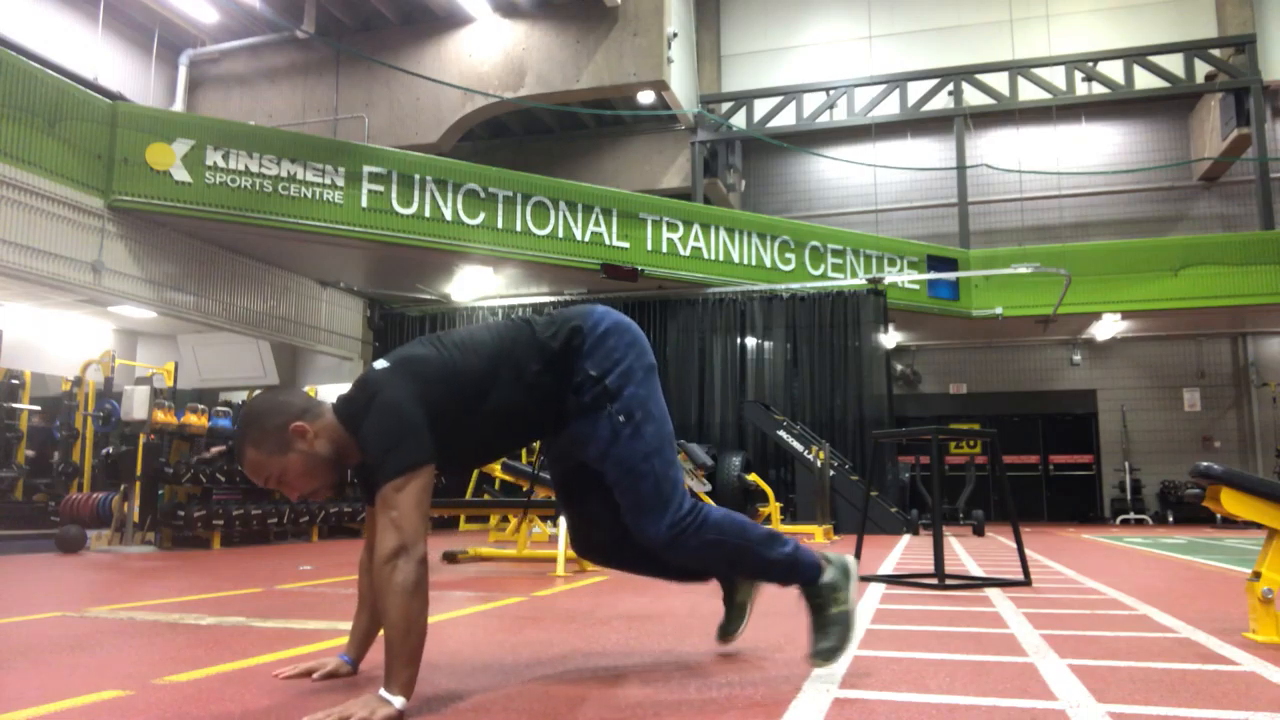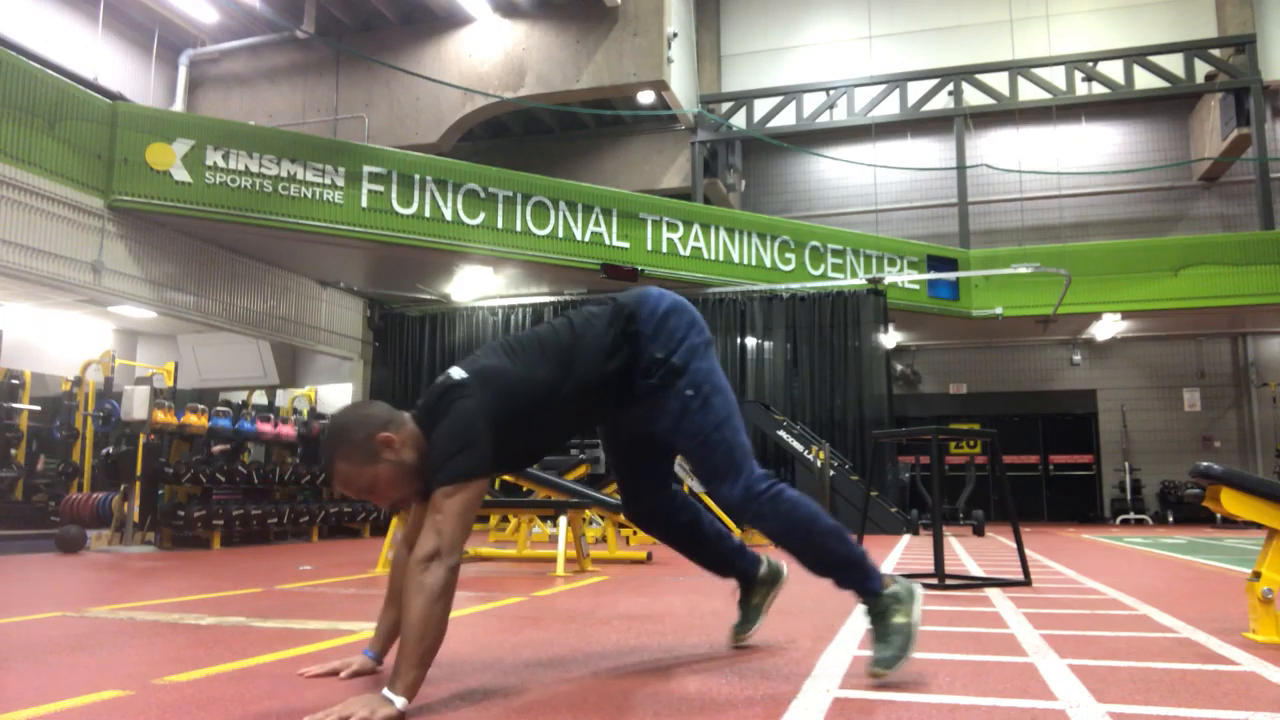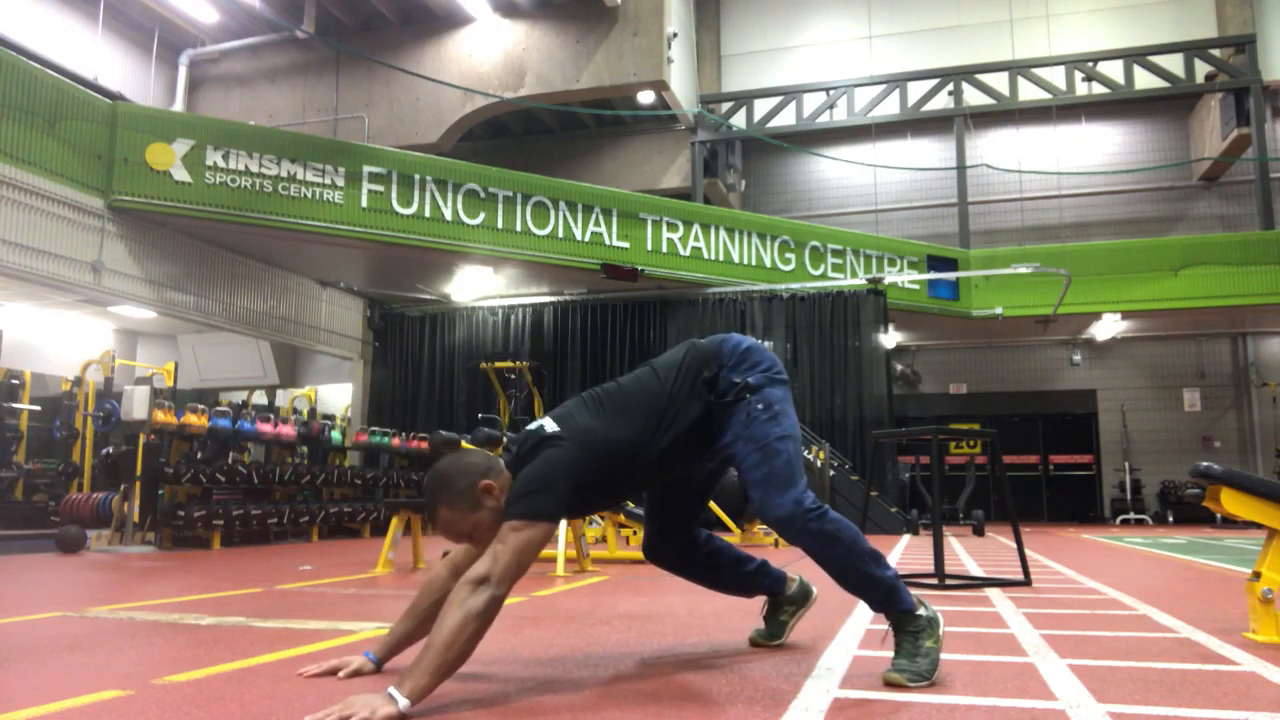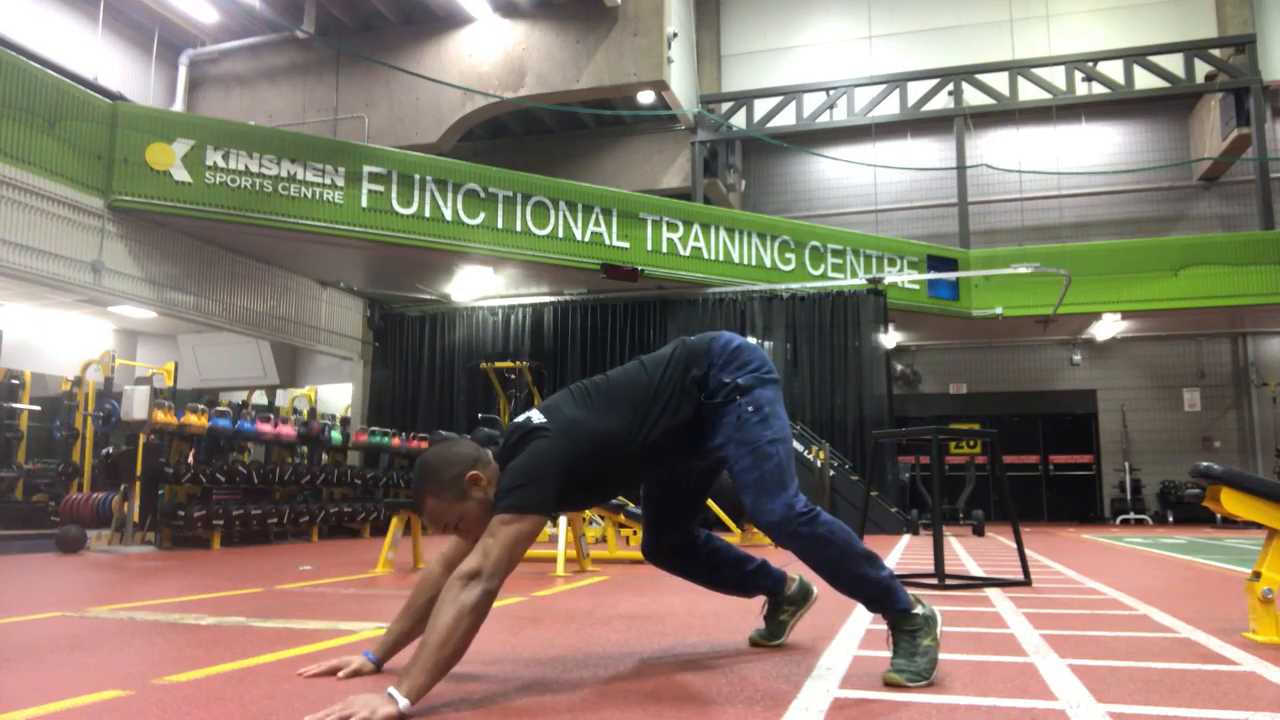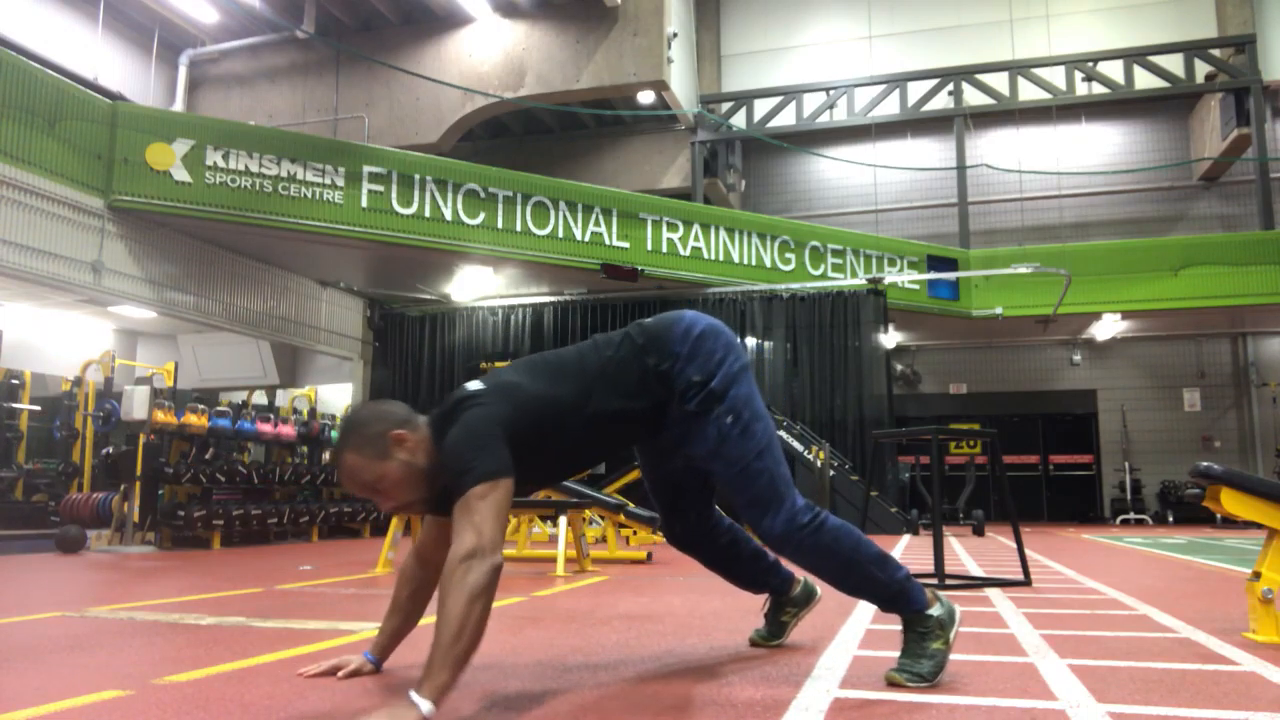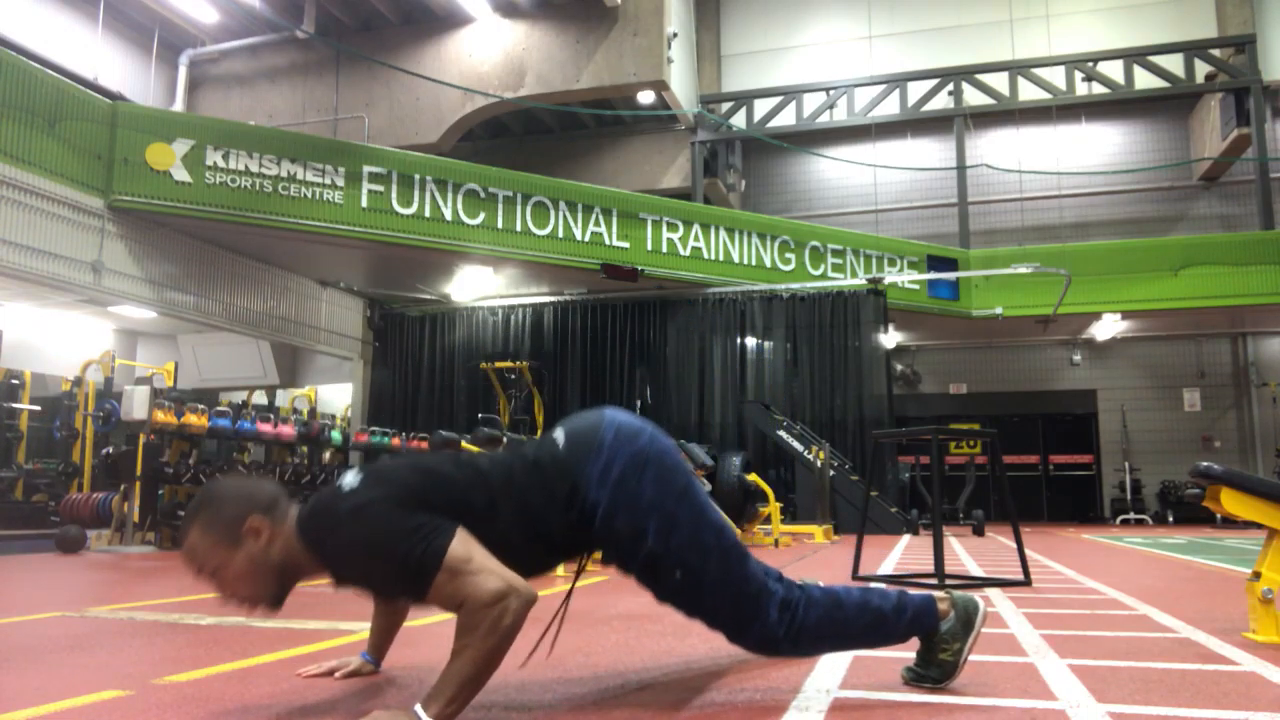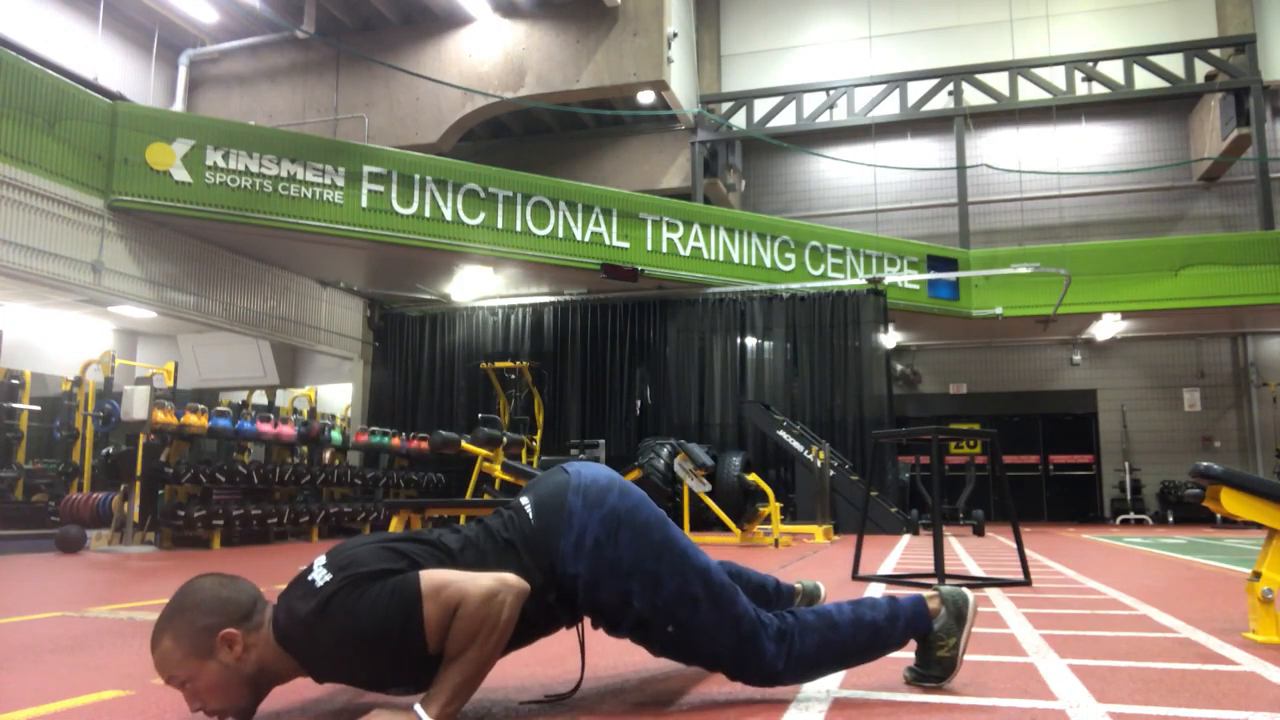
dt=0.5s
person 1, frame 1
left shoulder: (386, 411)
right shoulder: (364, 438)
left elbow: (403, 557)
right elbow: (377, 551)
right wrist: (352, 655)
left hip: (595, 355)
right hip: (566, 396)
left knee: (665, 521)
right knee: (599, 540)
left ankle: (822, 577)
right ankle: (728, 572)
person 1, frame 2
left shoulder: (460, 423)
right shoulder: (432, 435)
left elbow: (437, 560)
right elbow: (413, 549)
right wrist: (374, 653)
left hip: (655, 339)
right hip: (628, 373)
left knee: (740, 488)
right knee: (648, 503)
left ankle: (883, 594)
right ankle: (754, 576)
person 1, frame 3
left shoulder: (548, 470)
right shoulder: (519, 470)
left elbow: (482, 587)
right elbow: (454, 571)
right wrist: (376, 654)
left hip: (737, 380)
right hip: (696, 419)
left knee: (788, 508)
right knee: (667, 546)
left ankle: (912, 618)
right ankle: (784, 591)
person 1, frame 4
left shoulder: (538, 460)
right shoulder: (502, 466)
left elbow: (476, 581)
right elbow: (447, 566)
right wrist: (376, 654)
left hip: (727, 378)
right hip: (689, 416)
left knee: (779, 512)
right knee: (667, 544)
left ankle: (909, 617)
right ankle: (784, 591)
person 1, frame 5
left shoulder: (471, 435)
right shoulder: (442, 452)
left elbow: (475, 560)
right elbow: (429, 556)
right wrist: (377, 651)
left hip: (691, 363)
right hip: (664, 389)
left knee: (778, 516)
right knee: (688, 528)
left ankle: (924, 611)
right ankle: (787, 595)
person 1, frame 6
left shoulder: (356, 525)
right shoulder: (343, 515)
left elbow: (503, 596)
left hip: (615, 476)
right hip: (601, 457)
left knee: (762, 620)
right knee: (713, 581)
left ankle: (940, 614)
right ankle: (779, 584)
person 1, frame 7
left shoulder: (331, 629)
right shoulder: (309, 608)
left elbow: (500, 593)
left hip: (591, 534)
right hip: (570, 507)
left knee: (764, 653)
right knee: (690, 585)
left ankle: (932, 610)
right ankle: (789, 593)
